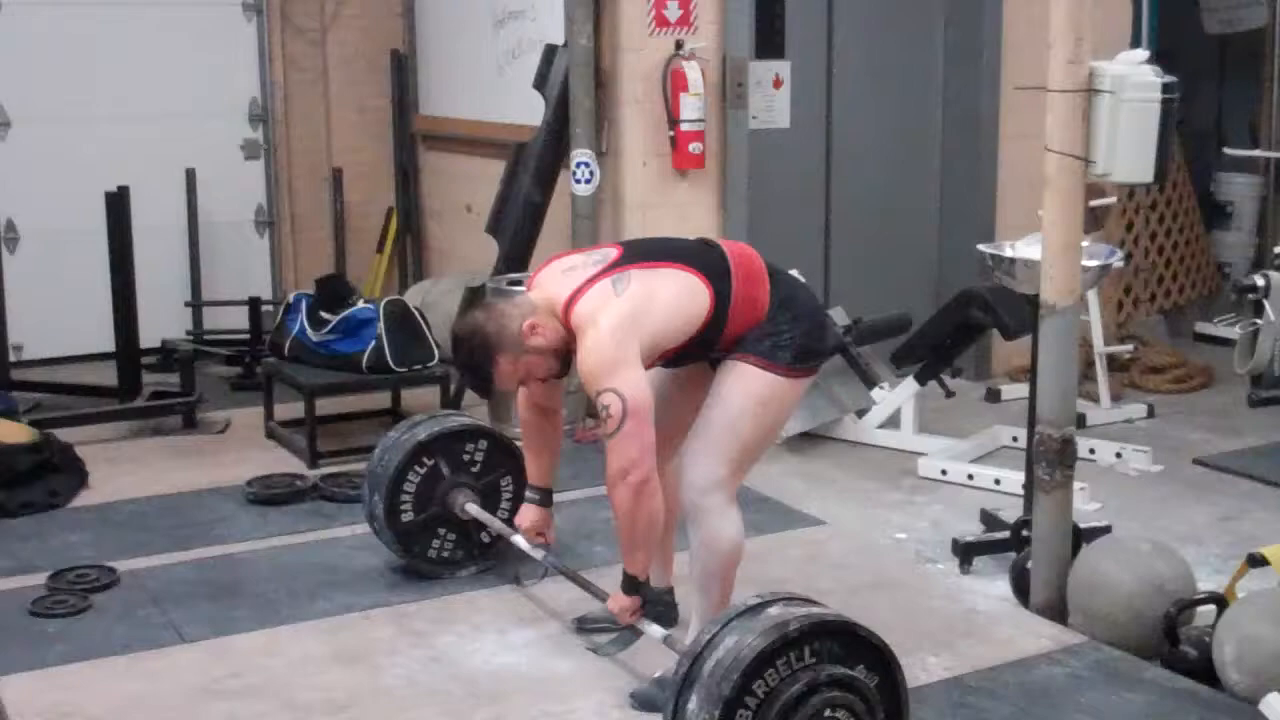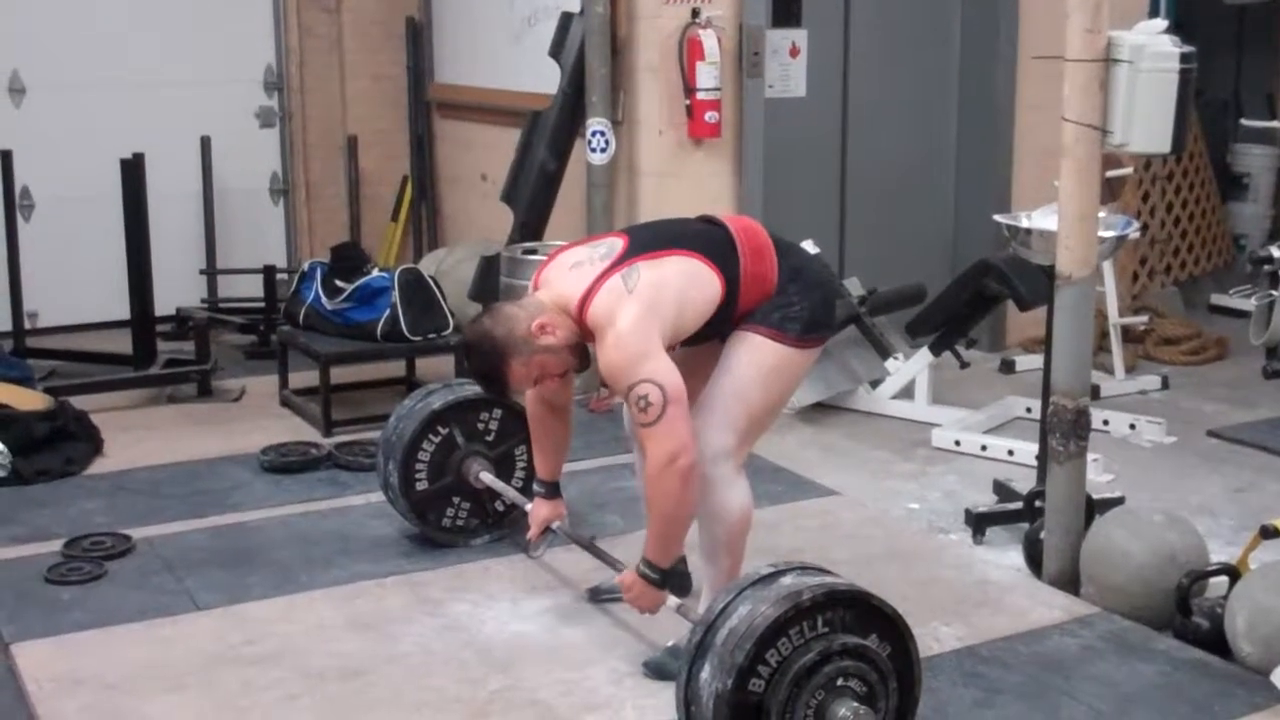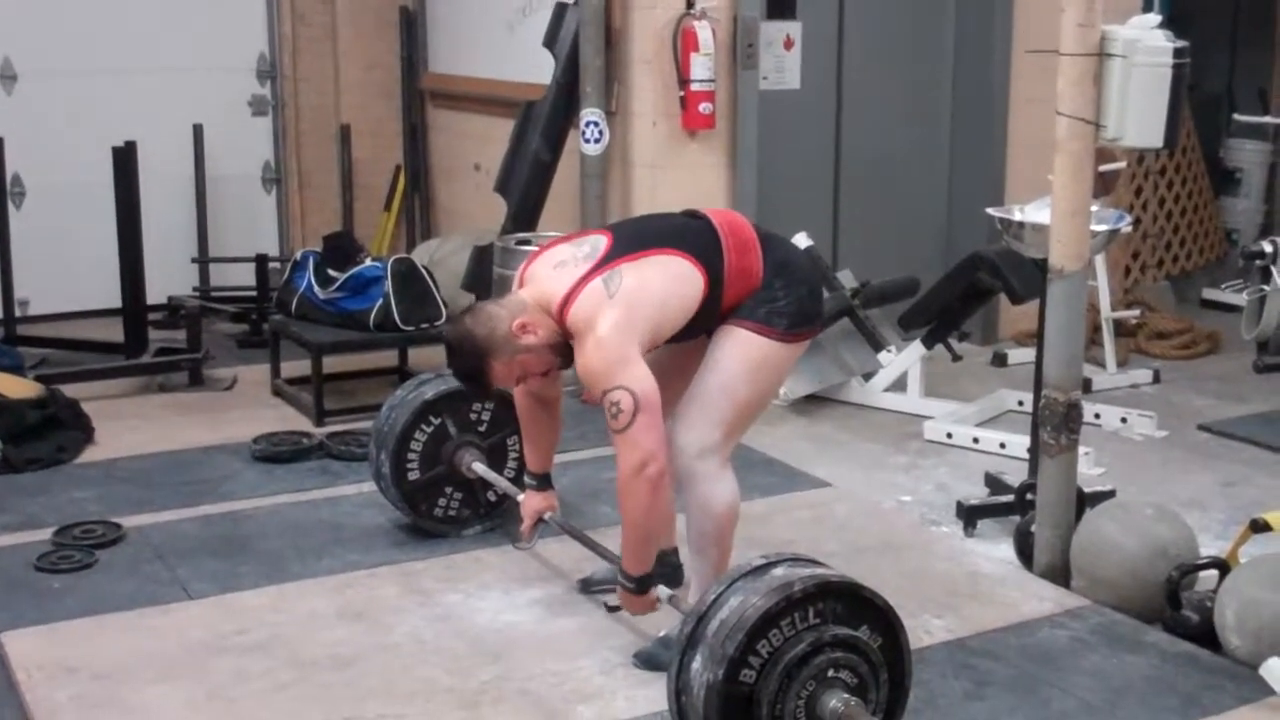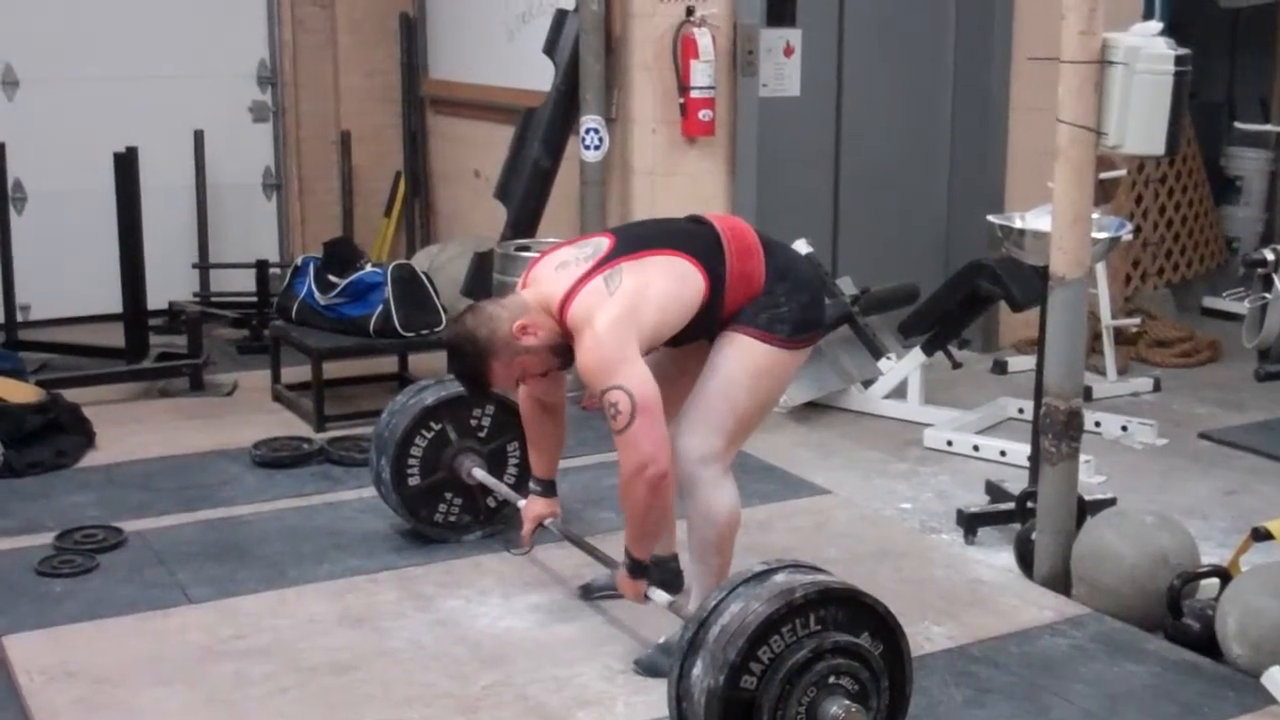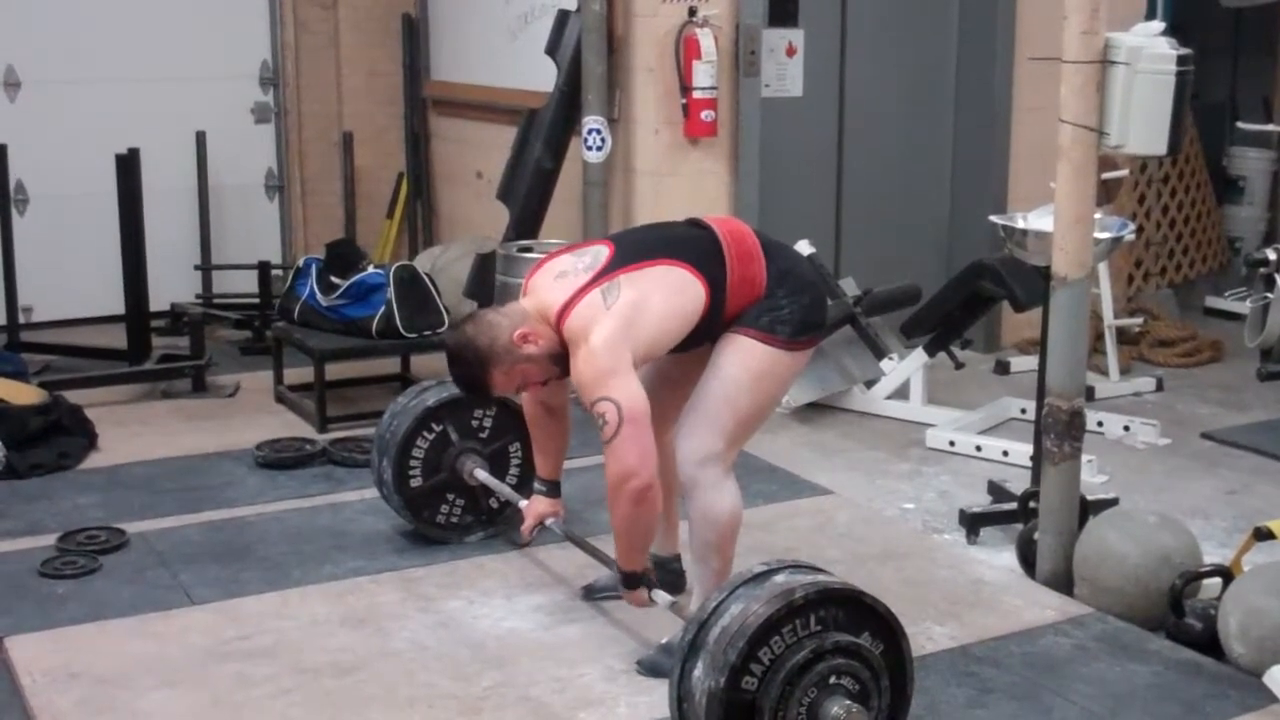
dt=1s
person 1, frame 1
left shoulder: (600, 337)
right shoulder: (538, 299)
left elbow: (632, 475)
right elbow: (539, 406)
left wrist: (630, 585)
right wrist: (538, 498)
left hip: (779, 327)
right hip: (717, 318)
left knee: (703, 484)
right knee: (649, 446)
right ankle: (658, 598)
person 1, frame 2
left shoulder: (621, 333)
right shoulder: (544, 292)
left elbow: (676, 459)
right elbow: (547, 401)
left wrist: (652, 574)
right wrist: (546, 491)
left hip: (789, 295)
right hip: (731, 281)
left knee: (712, 451)
right knee: (649, 420)
right ankle: (672, 567)
person 1, frame 3
left shoulder: (601, 336)
right shoulder: (528, 289)
left elbow: (645, 467)
right elbow: (537, 396)
left wrist: (634, 583)
right wrist: (537, 482)
left hip: (776, 290)
right hip: (718, 273)
left knee: (695, 446)
right knee: (643, 419)
right ankle: (661, 559)
person 1, frame 4
left shoulder: (599, 334)
right shoulder: (530, 293)
left elbow: (649, 467)
right elbow: (541, 399)
left wrist: (634, 566)
right wrist: (541, 487)
left hip: (777, 296)
right hip: (721, 279)
left knee: (696, 453)
right knee: (644, 423)
right ankle: (662, 564)
person 1, frame 5
left shoulder: (595, 346)
right shoulder: (535, 297)
left elbow: (634, 479)
right elbow: (546, 402)
left wrist: (631, 576)
right wrist: (546, 488)
left hip: (780, 298)
right hip: (722, 279)
left knee: (700, 457)
right knee: (641, 427)
right ankle: (664, 565)
